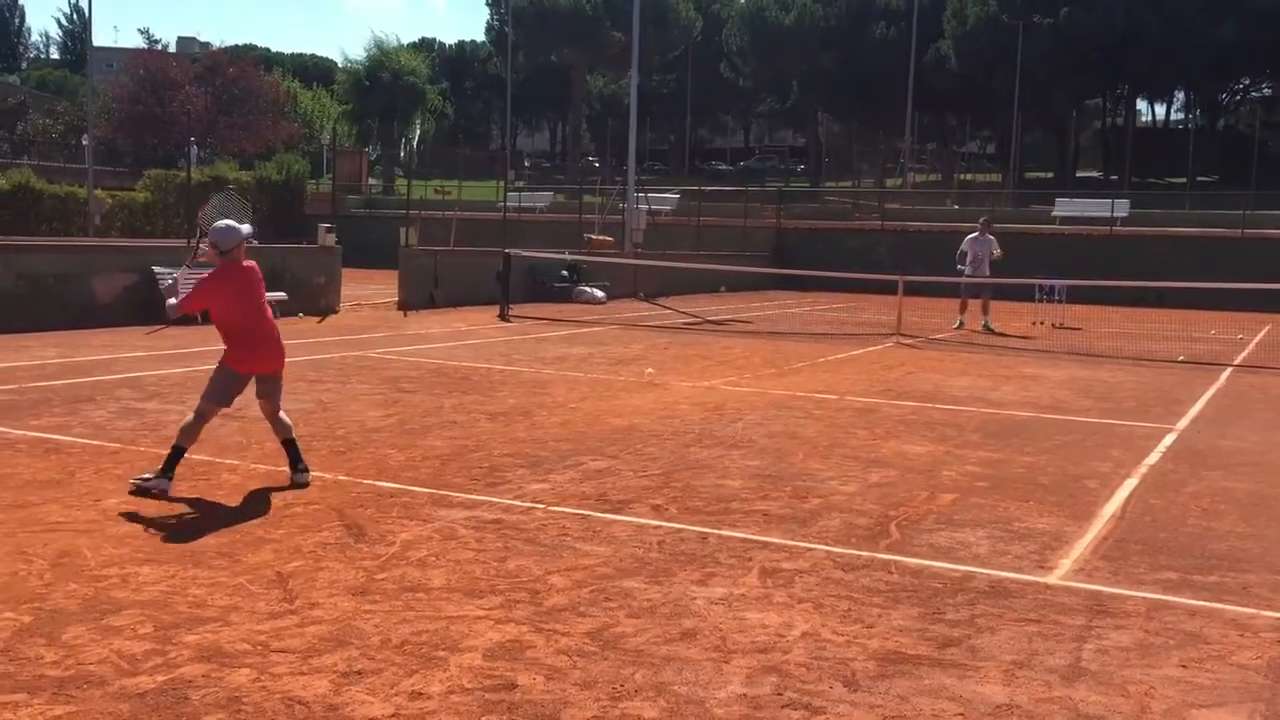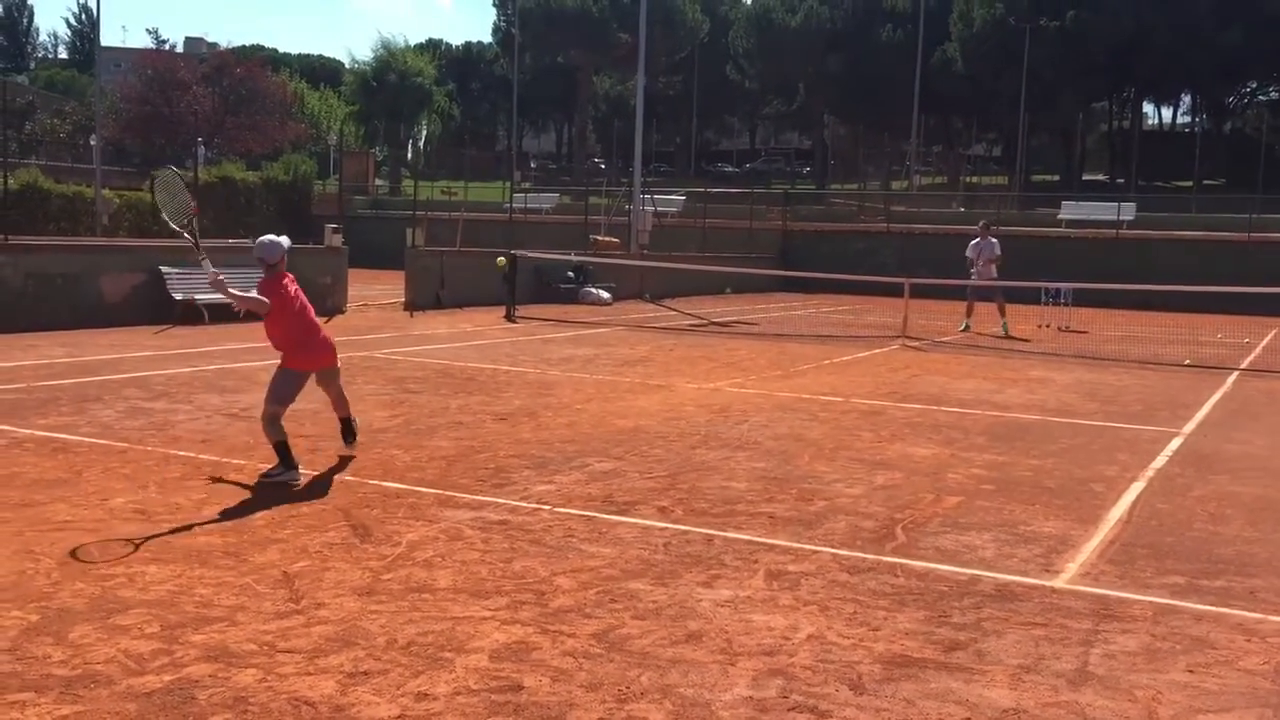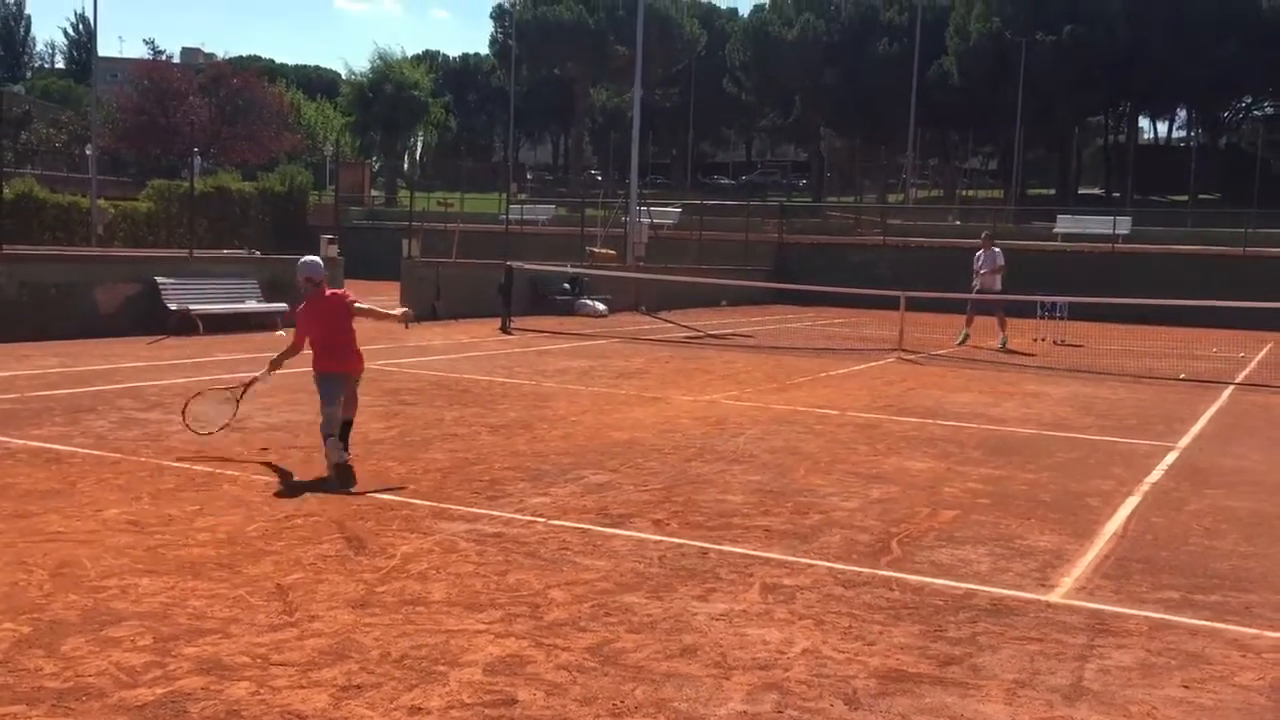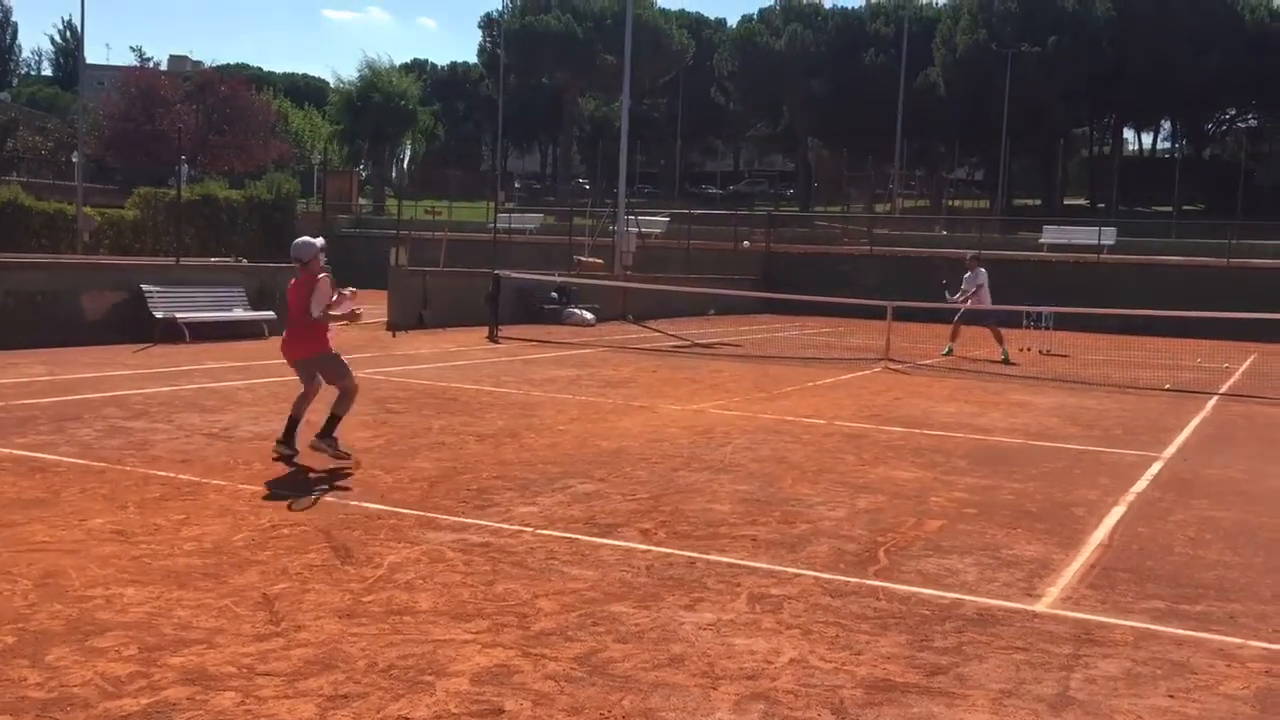
dt=0.4s
person 1, frame 1
left shoulder: (209, 283)
right shoulder: (252, 270)
left elbow: (174, 311)
left wrist: (172, 293)
right wrist: (216, 259)
left hip: (242, 356)
right hip: (274, 353)
left knee: (201, 414)
right knee: (272, 409)
left ankle: (164, 475)
right ankle: (297, 466)
person 1, frame 2
left shoulder: (270, 286)
right shoulder: (287, 280)
left elbow: (263, 306)
left wrist: (228, 292)
left hip: (298, 358)
right hip: (325, 349)
left knee: (271, 415)
right knee: (333, 389)
left ankle: (287, 464)
right ankle: (349, 436)
person 1, frame 3
left shoulder: (302, 312)
right shoulder: (341, 297)
left elbow: (295, 347)
right elbow: (359, 309)
left wrist: (277, 360)
right wrist: (393, 314)
left hip: (325, 366)
right hip: (351, 360)
left knee: (330, 414)
right knee: (349, 396)
left ankle: (332, 442)
right ankle: (341, 445)
person 1, frame 4
left shoulder: (295, 284)
right shoulder: (321, 279)
right elbow: (314, 314)
left wrist: (337, 299)
right wrist: (346, 317)
left hip: (291, 347)
right hip: (315, 346)
left knee: (310, 389)
right knee: (349, 388)
left ankle: (286, 440)
right ankle: (325, 436)
